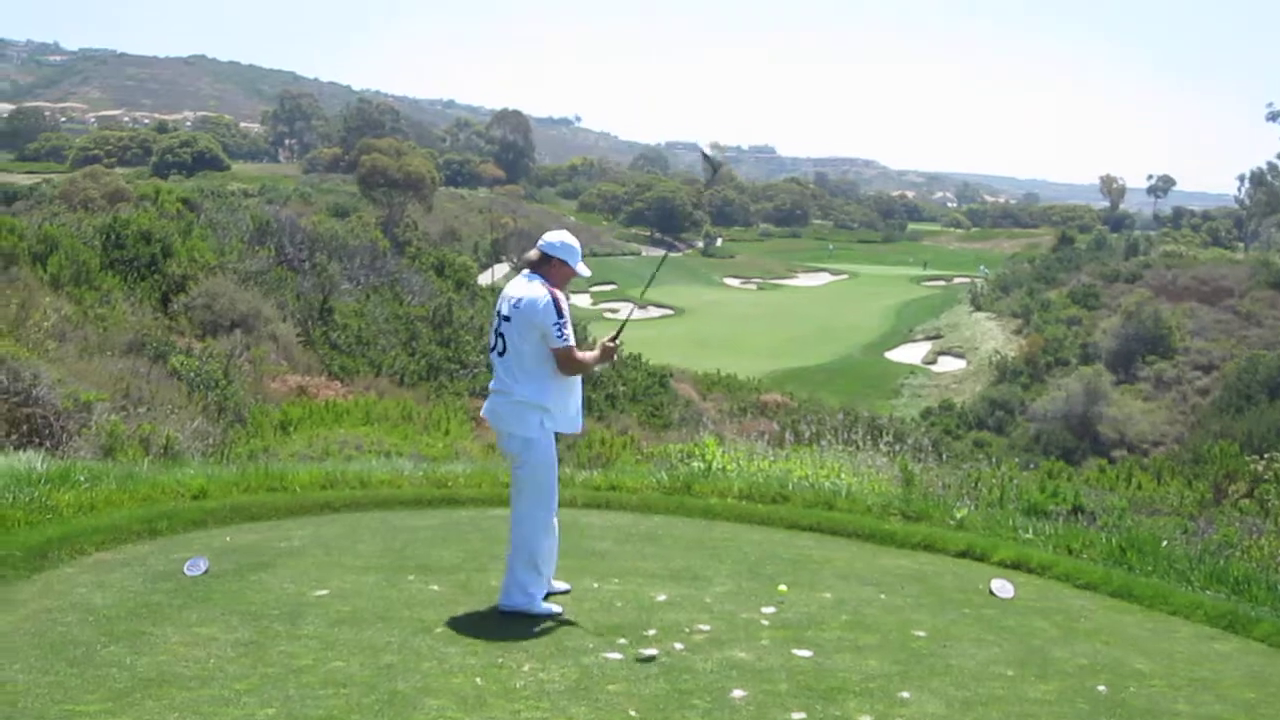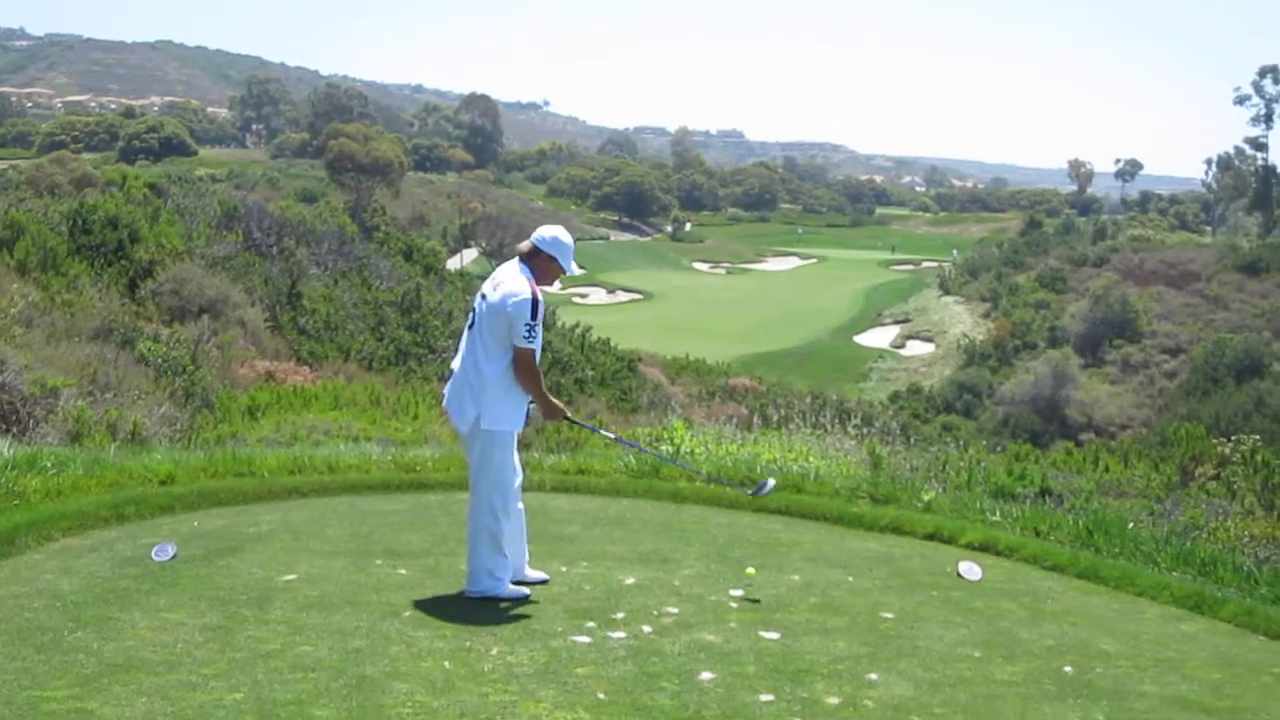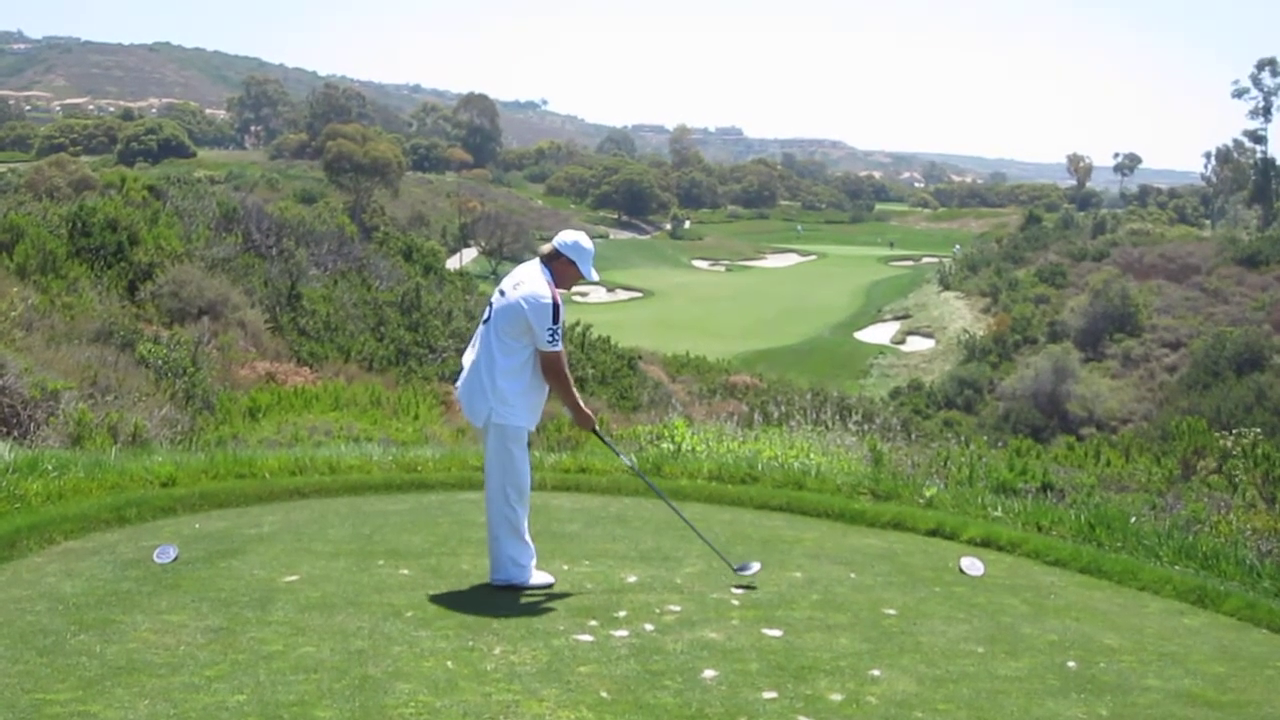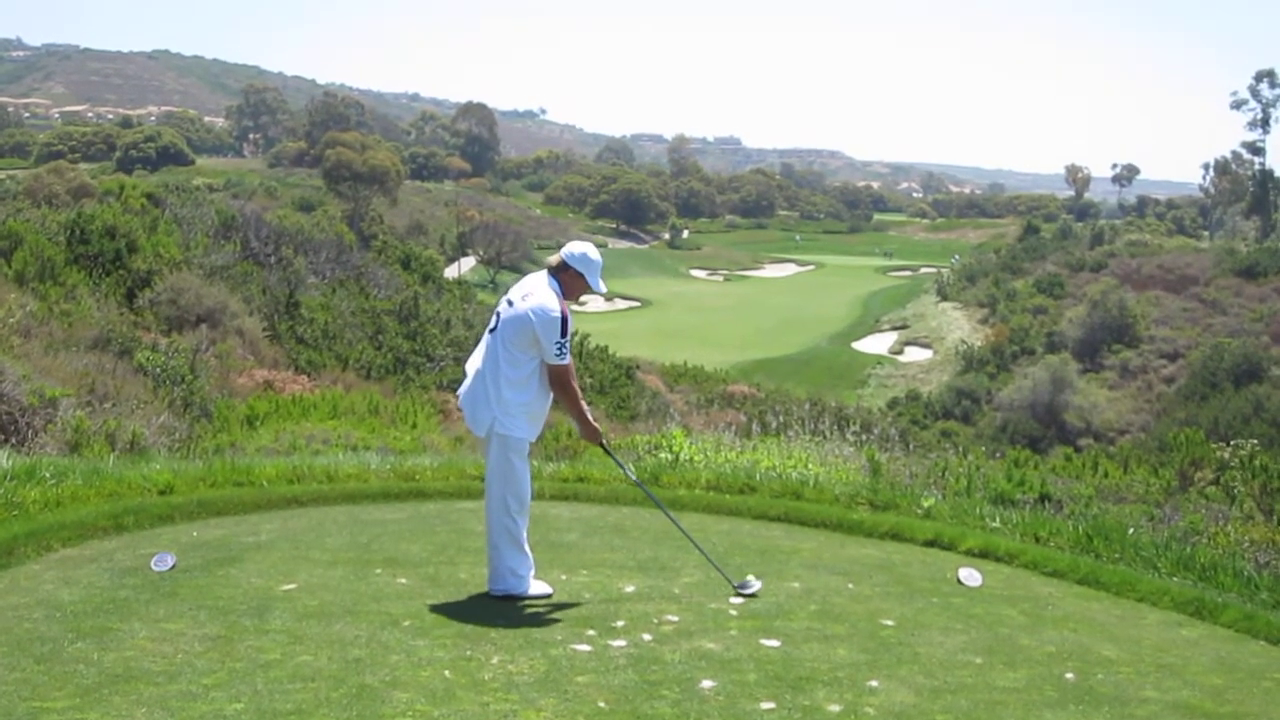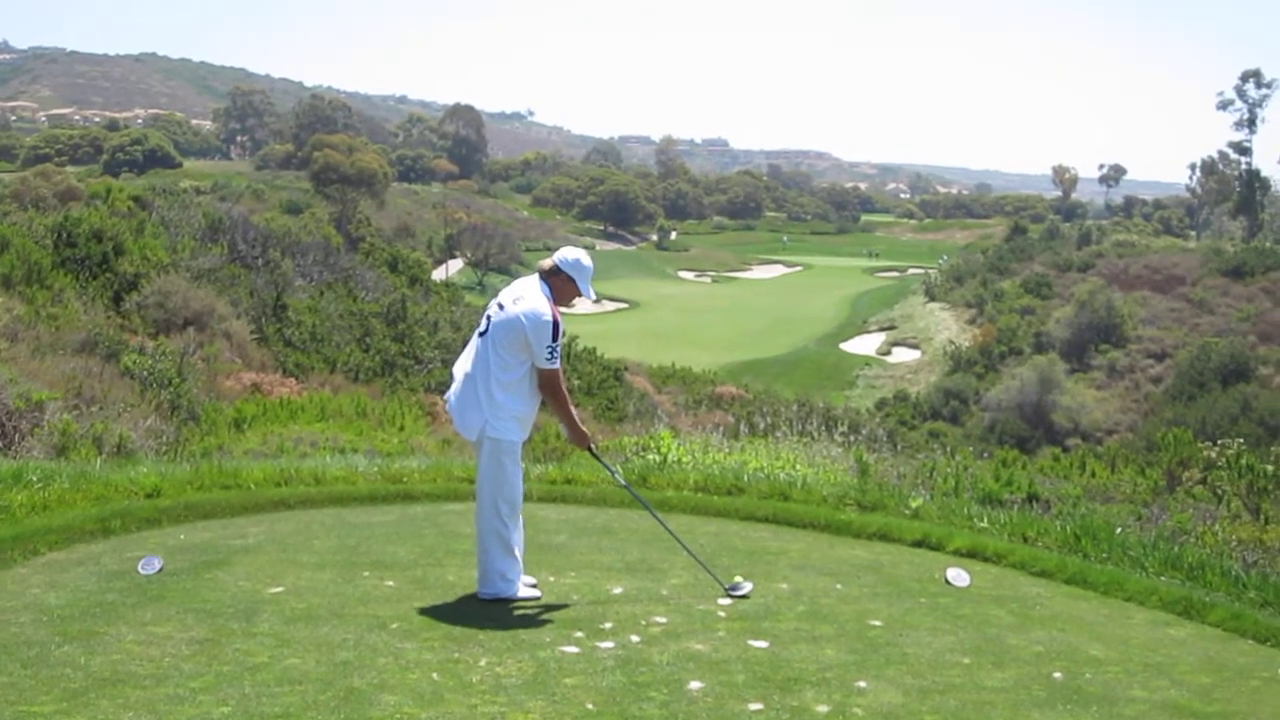
dt=0.7s
person 1, frame 1
left shoulder: (515, 287)
right shoulder: (548, 299)
right elbow: (568, 363)
left wrist: (587, 355)
right wrist: (599, 356)
left hip: (515, 409)
right hip: (529, 417)
left knee: (536, 500)
right knee: (536, 507)
left ankle: (536, 577)
right ankle: (521, 595)
person 1, frame 2
left shoulder: (506, 273)
right shoulder: (527, 296)
right elbow: (524, 365)
left wrist: (533, 398)
right wrist: (547, 403)
left hip: (484, 397)
right hip: (488, 405)
left knee: (507, 487)
right knee: (493, 492)
left ankle: (511, 566)
right ankle: (487, 580)
person 1, frame 3
left shoulder: (526, 273)
right shoulder: (543, 298)
left elbow: (554, 352)
right elbow: (551, 368)
left wrist: (573, 395)
right wrist: (577, 410)
left hip: (495, 390)
right hip: (501, 398)
left knee: (510, 485)
right knee: (510, 486)
left ankle: (514, 564)
right ankle: (513, 569)
person 1, frame 4
left shoulder: (534, 283)
right shoulder: (552, 311)
left elbow: (562, 364)
right elbow: (560, 380)
left wrist: (581, 405)
right wrist: (585, 423)
left hip: (496, 399)
right hip: (504, 408)
left knee: (508, 495)
right knee: (510, 497)
left ankle: (512, 572)
right ankle: (511, 580)
person 1, frame 5
left shoulder: (523, 287)
right shoulder: (544, 316)
left elbow: (550, 371)
right elbow: (549, 384)
left wrist: (568, 412)
right wrist: (574, 428)
left hip: (487, 401)
right hip: (494, 410)
left knee: (501, 493)
right knee: (501, 497)
left ankle: (504, 570)
right ankle: (499, 582)
